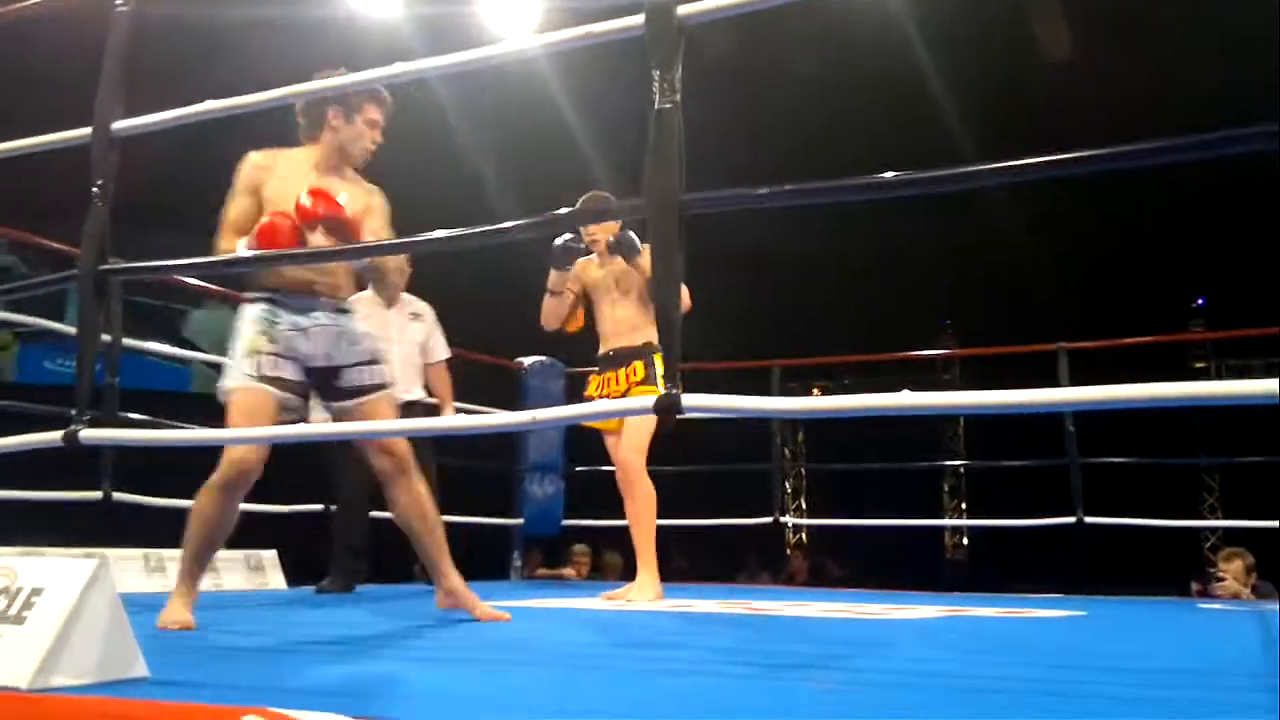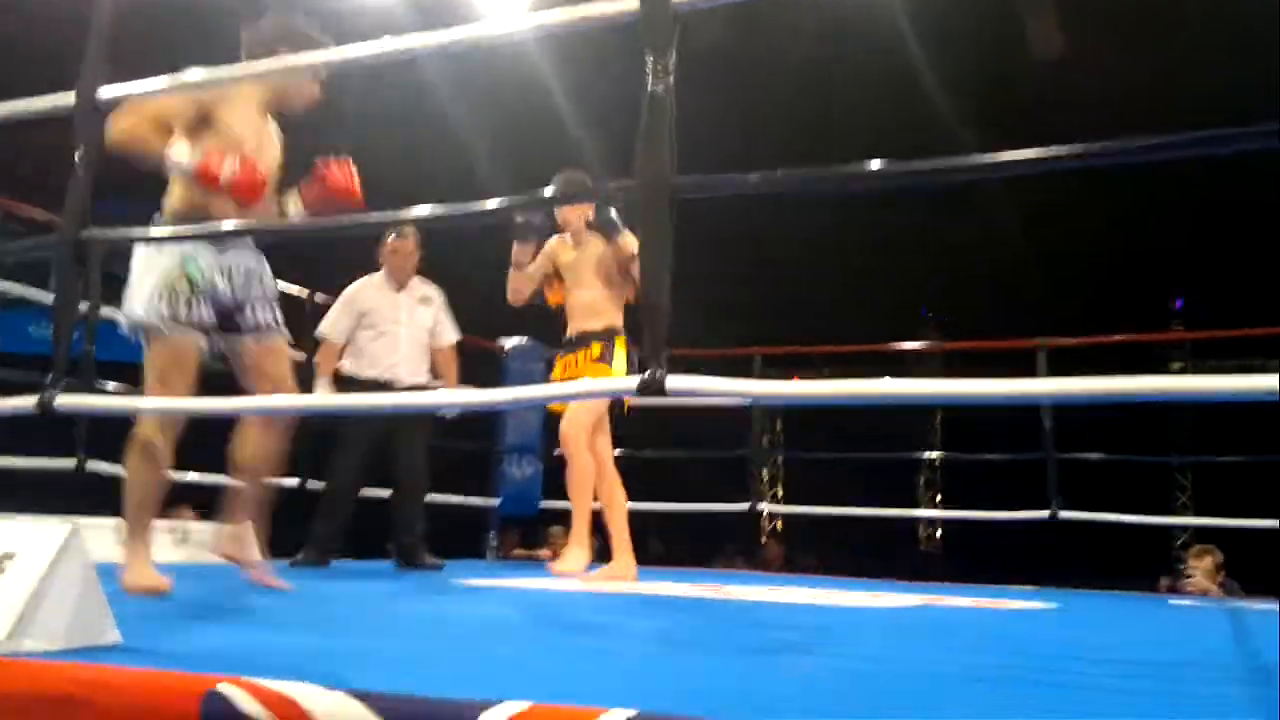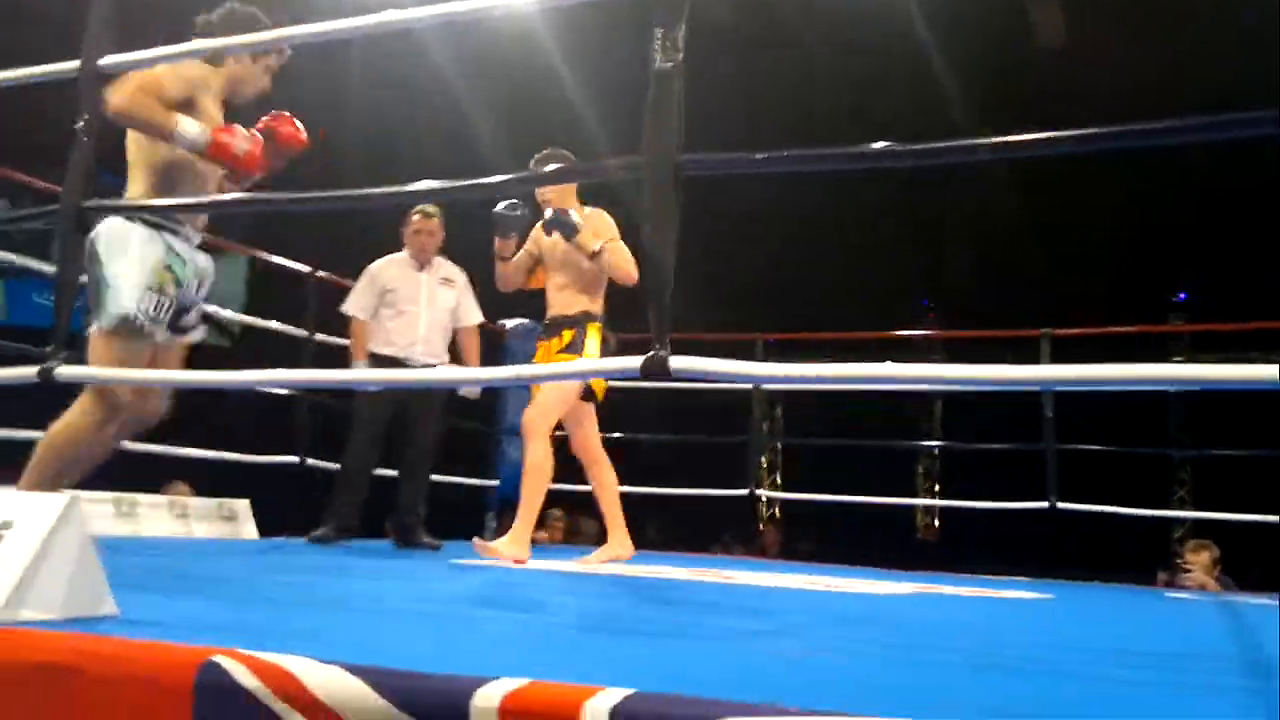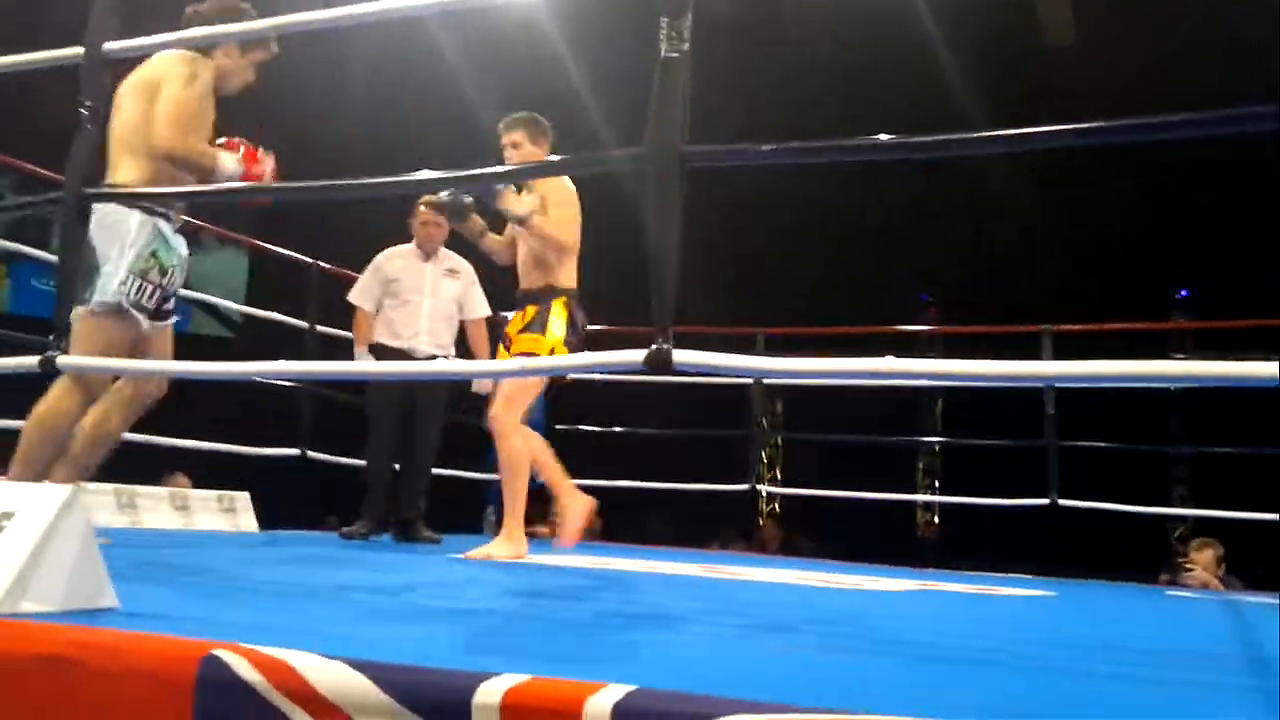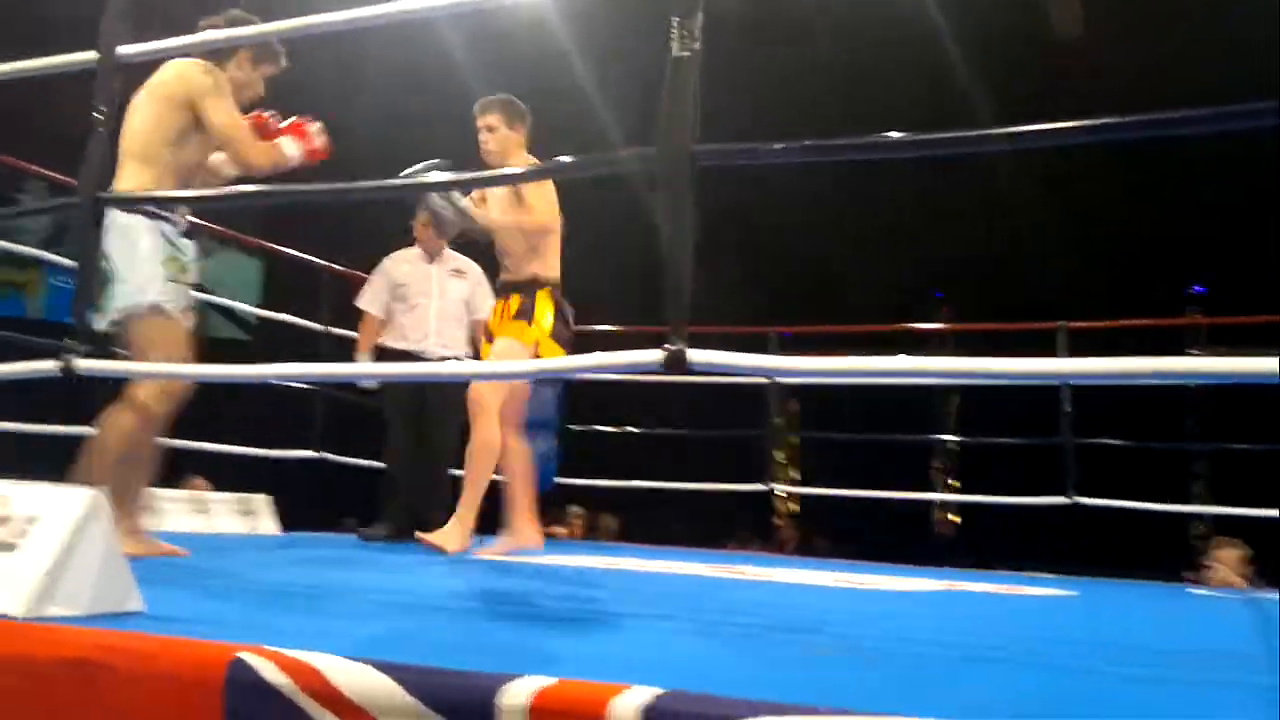
dt=0.2s
person 1, frame 1
left shoulder: (369, 198)
right shoulder: (263, 168)
left elbow: (386, 274)
right elbow: (224, 251)
left wrist: (345, 232)
right wrist: (255, 247)
left hip: (338, 330)
right hip: (273, 325)
left knee: (396, 460)
right knee: (241, 462)
left ankle: (451, 586)
right ankle: (184, 591)
person 1, frame 2
left shoulder: (270, 132)
right shoulder: (210, 91)
right elbow: (121, 130)
left wrist: (309, 203)
right wrist: (191, 163)
left hip: (241, 262)
right hip: (187, 256)
left knee: (277, 400)
right knee: (168, 409)
left ankle: (242, 531)
right ankle: (136, 553)
person 1, frame 3
left shoulder: (207, 98)
right shoulder: (188, 71)
right elbow: (119, 101)
left wrist: (260, 152)
right wrist: (203, 137)
left hip: (172, 252)
right hip: (146, 244)
left knee: (146, 405)
right knee: (111, 398)
person 1, frame 4
left shoulder: (158, 73)
right shoulder: (188, 67)
right elbow: (171, 146)
left wrist: (227, 163)
right wrist: (235, 167)
left hip: (145, 233)
right hip: (131, 228)
left knee: (148, 382)
right knee: (85, 379)
person 1, frame 5
left shoulder: (175, 93)
right shoulder: (202, 77)
left elbow: (199, 178)
right elbow: (256, 162)
left wrist: (239, 140)
right wrist: (300, 147)
left hip: (147, 232)
right hip: (140, 231)
left knee: (163, 386)
right knee: (167, 385)
left ankle: (127, 523)
right ankle: (108, 520)
person 2, frame 1
left shoulder: (641, 255)
right shoulder: (583, 268)
left elbow: (681, 301)
right elbow: (550, 323)
left wrist: (638, 259)
right wrist: (558, 273)
left hip: (645, 364)
right hip: (607, 370)
left knee: (630, 456)
right knee: (629, 477)
left ankle: (646, 569)
right ankle: (649, 577)
person 2, frame 2
left shoulder: (618, 238)
right shoulder: (555, 247)
right elbow: (516, 296)
left wrist: (621, 242)
right wrist: (522, 248)
left hip: (606, 349)
right hip: (572, 353)
left knee: (572, 432)
right knee: (599, 462)
left ankle: (578, 542)
right ankle: (623, 560)
person 2, frame 3
left shoulder: (597, 220)
right shoulder: (542, 230)
left elbow: (629, 275)
right elbow: (509, 282)
left wrist: (583, 240)
right wrist: (504, 241)
left hip: (583, 335)
right hip: (555, 335)
left knee: (535, 423)
right knee: (587, 447)
left ankle: (519, 537)
right ankle: (618, 539)
person 2, frame 4
left shoulder: (557, 184)
right shoulder: (528, 190)
left elbow: (564, 240)
right elbow: (505, 254)
left wrist: (512, 206)
right wrist: (467, 221)
left hip: (553, 313)
right hip: (527, 313)
left knee: (503, 417)
right knee: (510, 420)
left ankle: (512, 535)
right ankle: (571, 500)
person 2, frame 5
left shoulder: (532, 177)
right shoulder: (491, 179)
left elbow: (541, 225)
right elbow: (461, 219)
left wrist: (472, 209)
left hip: (537, 304)
right hip: (513, 303)
left knee: (483, 398)
right knee: (507, 422)
left ankle: (462, 527)
right ankle: (523, 526)
person 3, frame 1
left shoulder: (422, 312)
right shoulder: (353, 309)
left elbow: (436, 363)
left wrist: (447, 407)
right wrist: (318, 404)
left hip: (410, 409)
right knee: (354, 493)
right ankle: (345, 570)
person 3, frame 2
left shoulder: (431, 296)
right shoulder: (360, 291)
left elbow: (444, 346)
right elbow: (331, 340)
left wrist: (450, 389)
right wrist: (322, 382)
left hip: (414, 393)
right hip: (366, 390)
left knee: (413, 474)
right knee: (346, 469)
left ankle: (410, 547)
right ankle: (320, 545)
person 3, frame 3
left shoulder: (454, 277)
right shoulder: (382, 270)
left elbow: (467, 328)
right elbow: (358, 319)
left wrist: (472, 371)
right wrist: (360, 362)
right hip: (383, 367)
left knee: (420, 452)
right knee: (362, 444)
left ankle: (408, 526)
right ankle: (339, 521)
person 3, frame 4
left shoulder: (461, 269)
right shoulder: (388, 260)
left elbow: (475, 320)
right elbow: (364, 309)
right wrist: (361, 352)
right hip: (389, 358)
left knee: (424, 446)
right knee: (382, 441)
left ankle: (409, 520)
right ankle: (374, 515)
person 3, frame 5
left shoulder: (467, 270)
right shoulder: (395, 265)
left elbow: (483, 322)
right elbow: (373, 314)
right wrist: (363, 358)
right hip: (402, 364)
left knee: (441, 447)
right knee: (400, 445)
left ankle: (432, 520)
right ankle: (396, 520)
